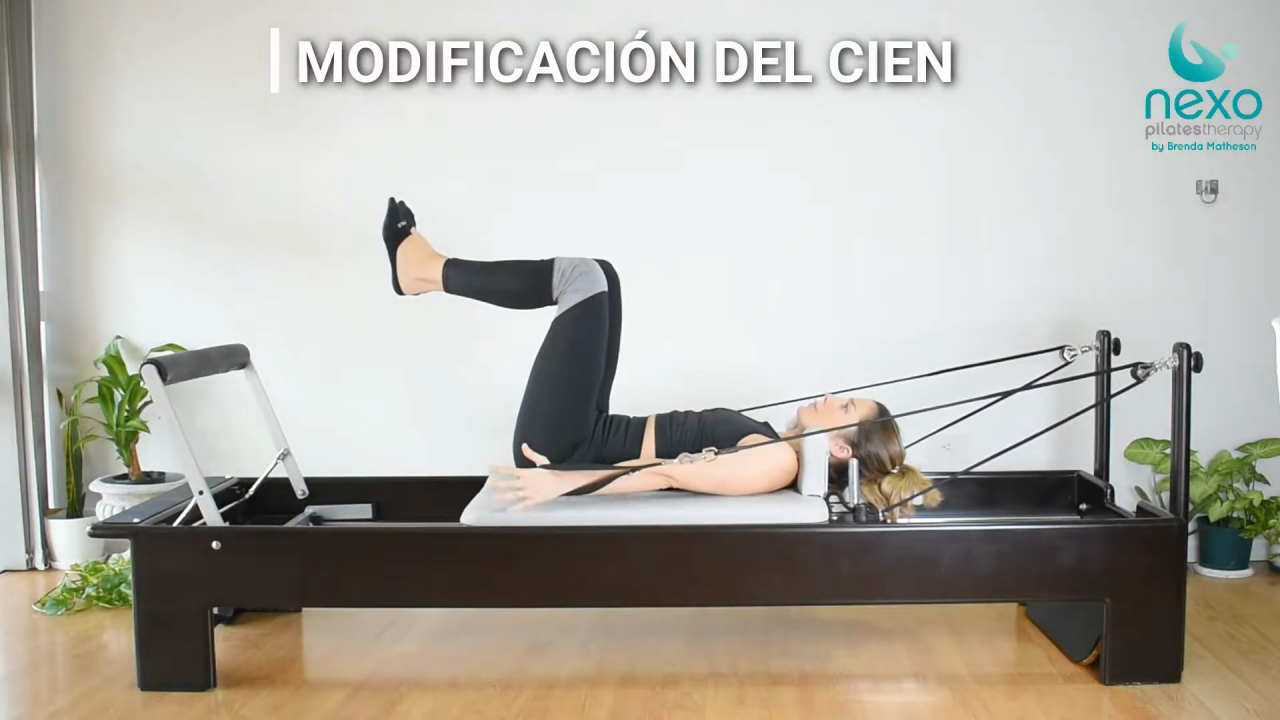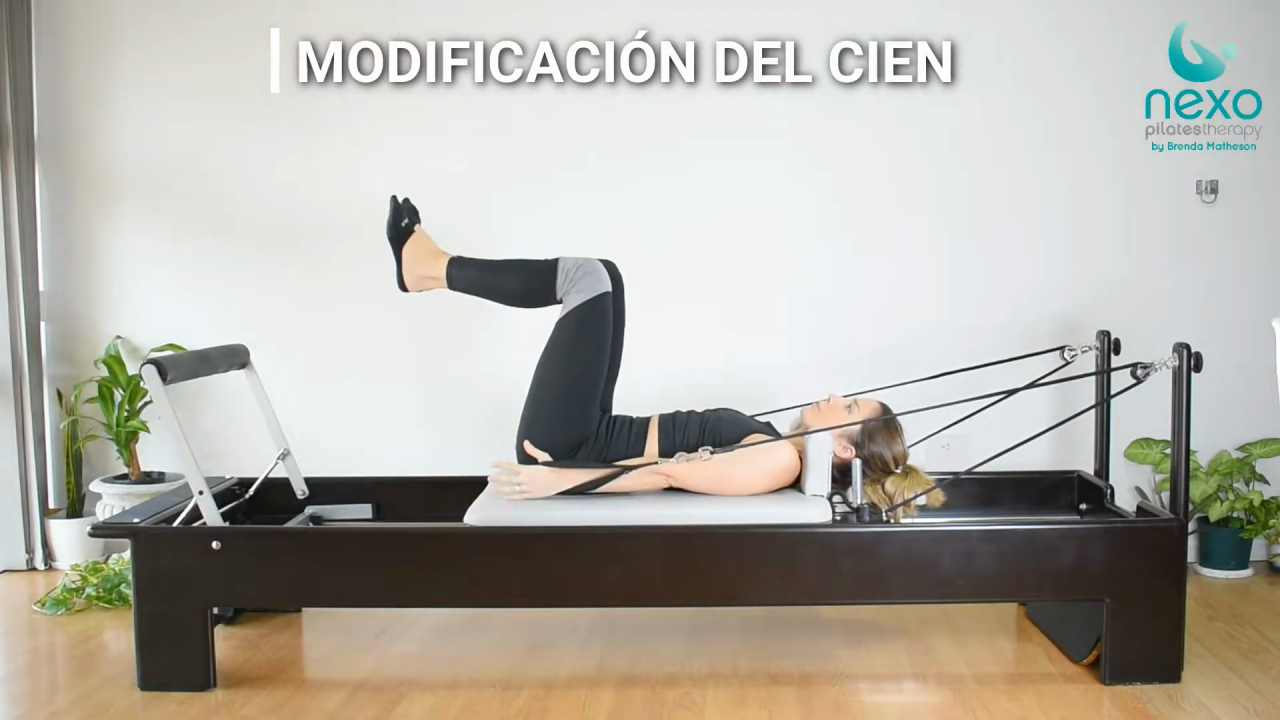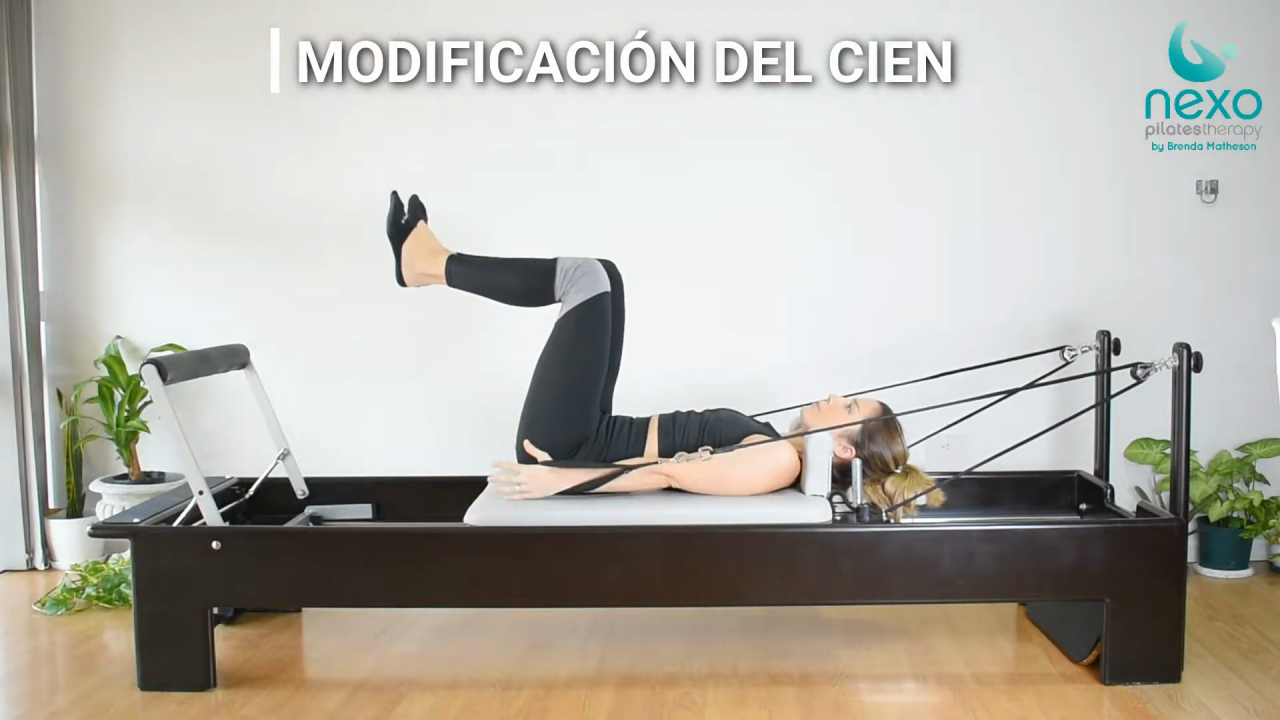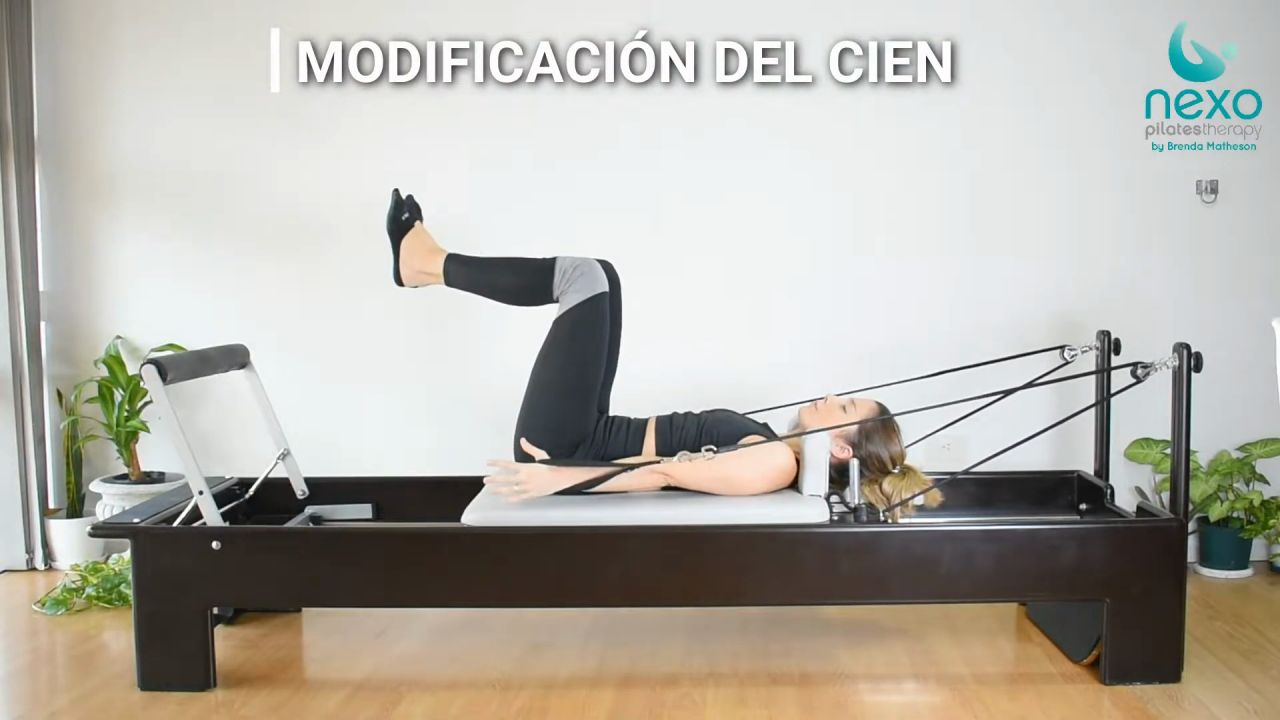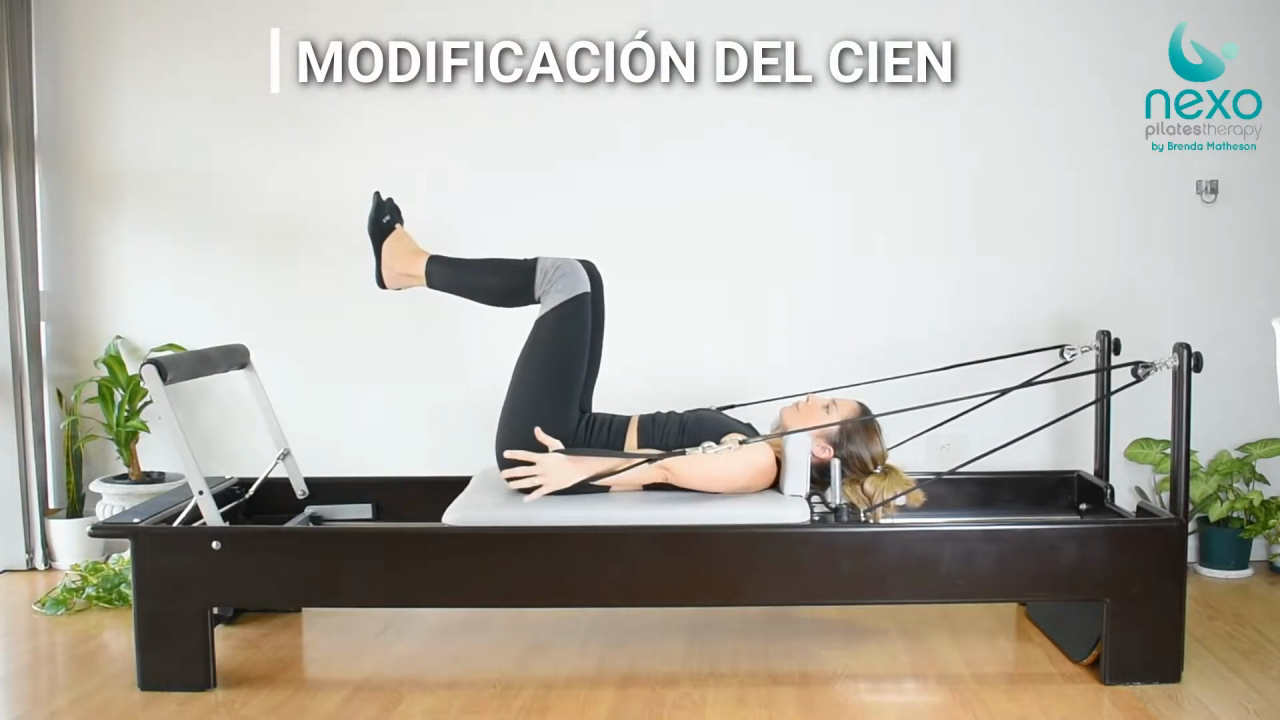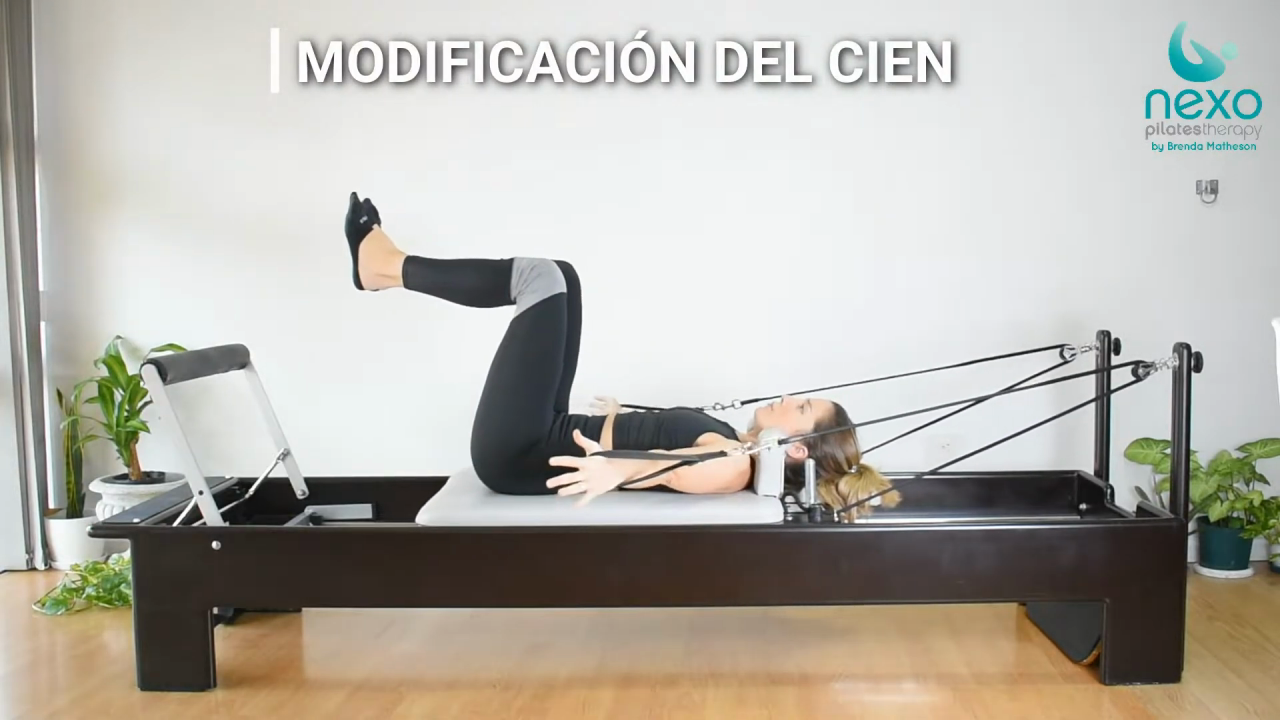
dt=0.4s
person 1, frame 1
left shoulder: (778, 463)
right shoulder: (771, 444)
left elbow: (670, 474)
left wrist: (563, 482)
left hip: (562, 454)
right hip: (583, 446)
left knee: (583, 279)
right knee: (593, 278)
left ankle: (429, 271)
right ankle: (429, 274)
person 1, frame 2
left shoulder: (781, 463)
right shoulder: (774, 444)
left elbow: (669, 474)
left wrist: (563, 479)
left hip: (567, 452)
right hip: (590, 442)
left knee: (586, 278)
right knee: (599, 276)
left ankle: (434, 269)
right ankle: (433, 269)
person 1, frame 3
left shoulder: (780, 463)
right shoulder: (774, 445)
left elbow: (670, 475)
left wrist: (561, 479)
left hip: (567, 453)
right hip: (587, 445)
left knee: (585, 277)
right knee: (599, 276)
left ankle: (434, 263)
right ankle: (434, 265)
person 1, frame 4
left shoulder: (777, 466)
right shoulder: (771, 446)
left elbow: (669, 474)
left wrist: (564, 477)
left hip: (565, 451)
right hip: (587, 444)
left knee: (583, 277)
right knee: (596, 277)
left ankle: (430, 264)
right ankle: (430, 266)
person 1, frame 5
left shoulder: (758, 466)
right shoulder: (754, 446)
left elbow: (663, 468)
left wrist: (581, 470)
left hip: (544, 447)
right hip: (569, 441)
left knee: (565, 278)
right knee: (580, 277)
left ankle: (414, 268)
right ankle: (414, 269)
person 1, frame 6
left shoulder: (732, 467)
right shoulder: (730, 443)
left elbow: (668, 469)
left wrist: (619, 469)
right wrist: (621, 413)
left hip: (518, 457)
right hip: (548, 443)
left knee: (541, 279)
right knee: (557, 277)
left ankle: (391, 267)
right ankle: (393, 270)
